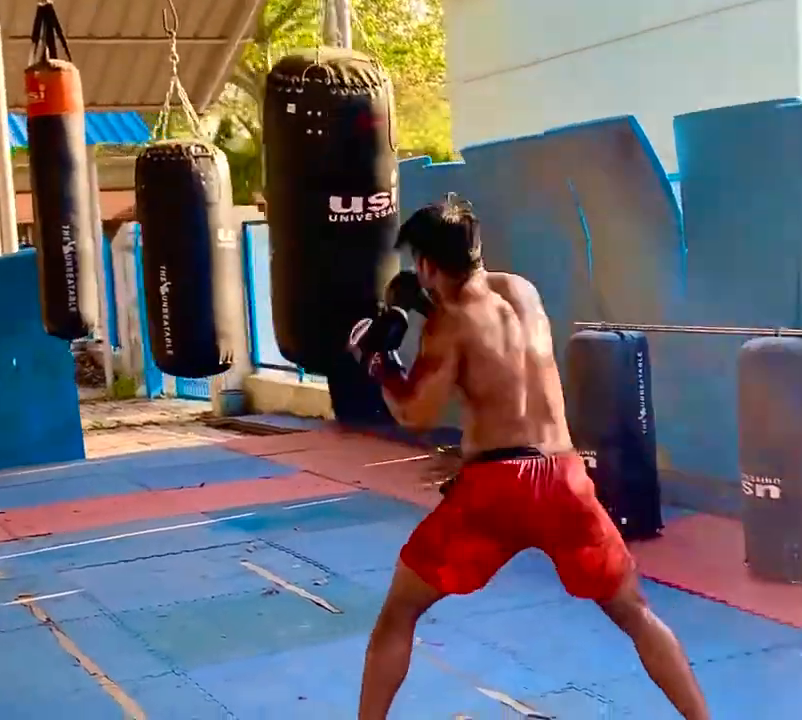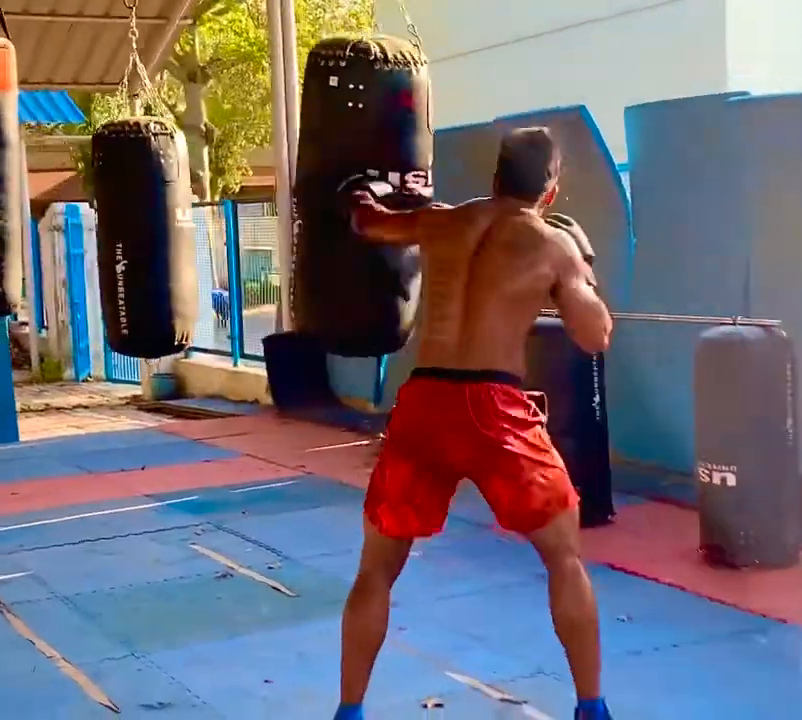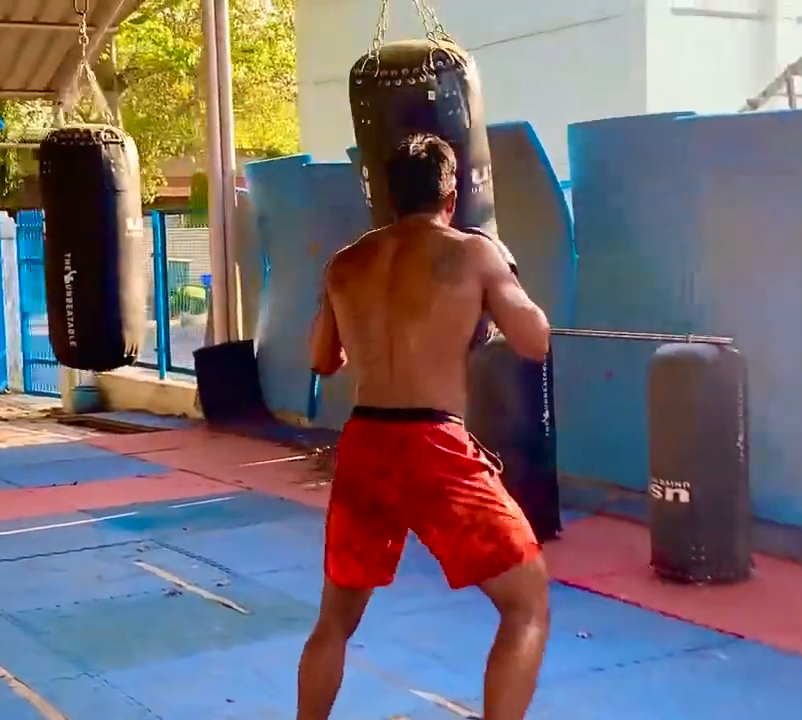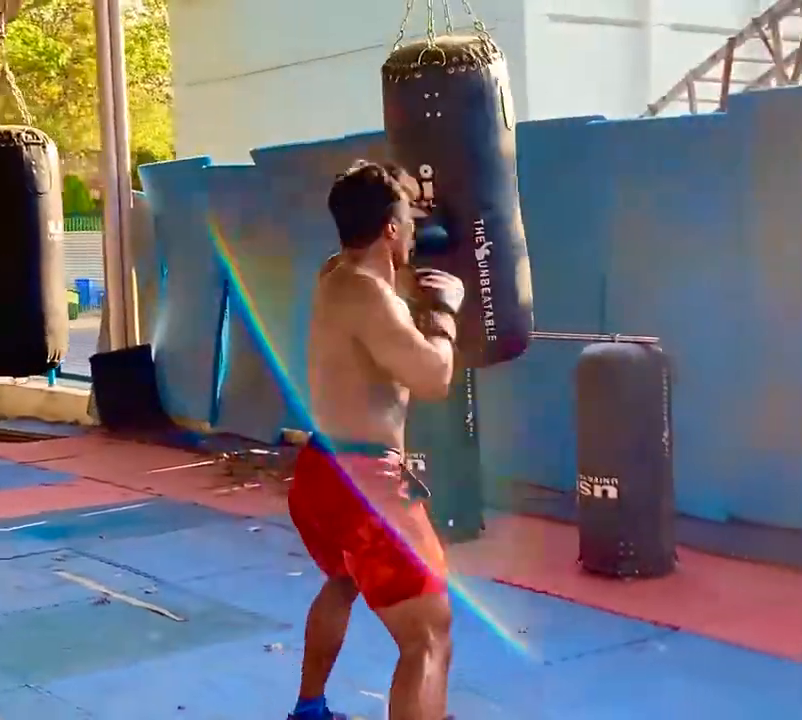
dt=0.4s
person 1, frame 1
left shoulder: (450, 318)
right shoulder: (521, 291)
left elbow: (418, 416)
left wrist: (381, 367)
left hip: (495, 486)
right hip: (566, 482)
left knee: (399, 610)
right knee: (632, 613)
person 1, frame 2
left shoulder: (439, 221)
right shoulder: (554, 245)
left elbow: (368, 223)
right elbow: (597, 338)
left wrist: (361, 198)
right wrist: (580, 265)
left hip: (422, 408)
right hip: (497, 413)
left knee: (376, 572)
right knee: (566, 559)
person 1, frame 3
left shoulder: (343, 266)
right shoulder: (473, 254)
left elbow: (322, 364)
right elbow: (535, 344)
right wrist: (504, 270)
left hip: (361, 452)
right hip: (434, 453)
left knee: (337, 616)
right knee: (528, 604)
person 1, frame 4
left shoulder: (338, 279)
right shoulder: (365, 290)
right elbow: (432, 379)
right wrist: (442, 310)
left hip: (317, 471)
right hip: (364, 476)
left knee: (343, 584)
right knee: (429, 640)
